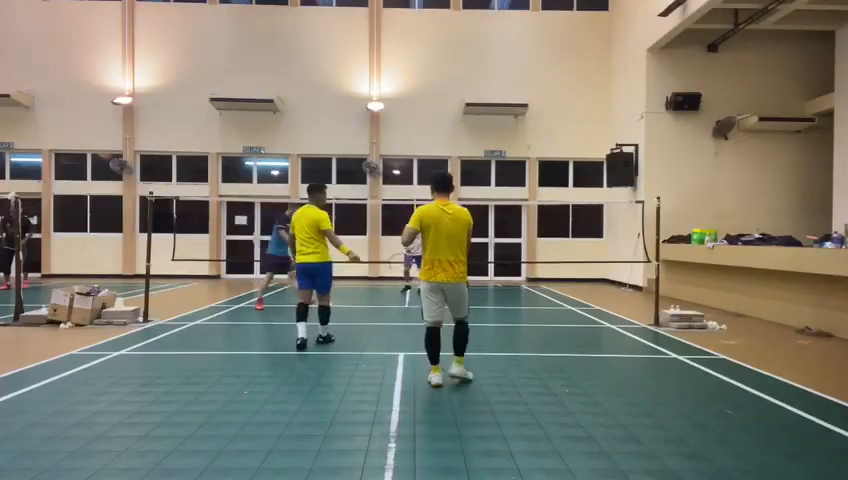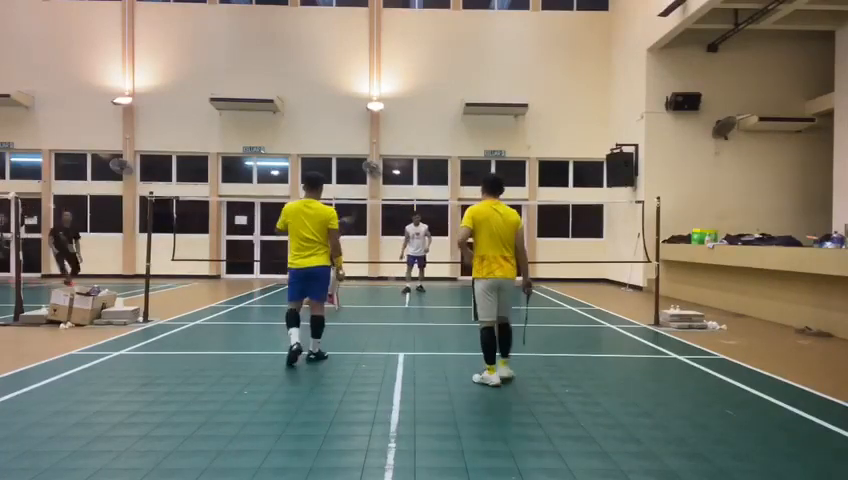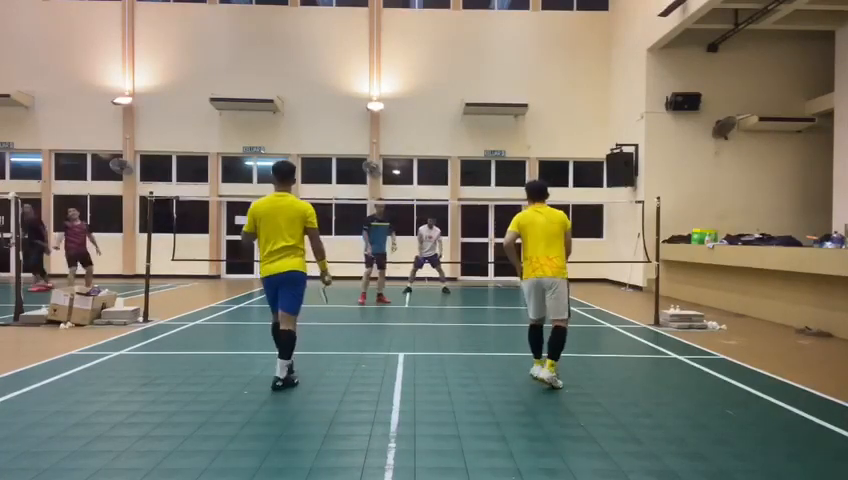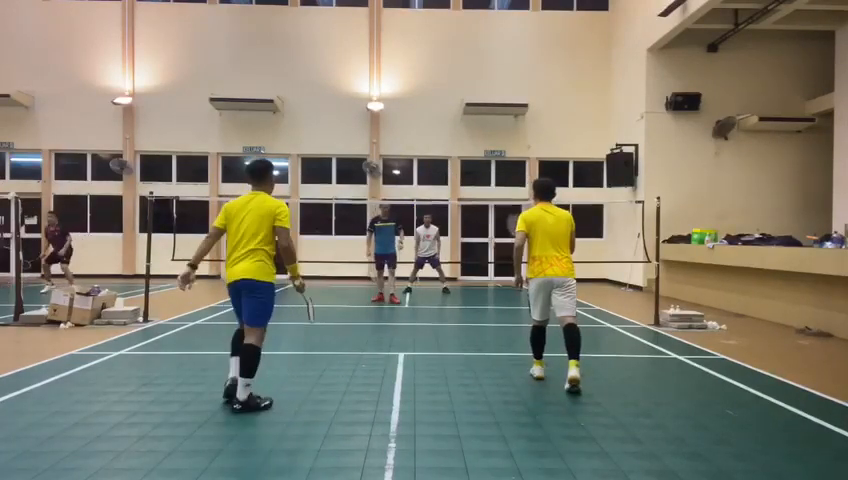
dt=1s
person 1, frame 1
left shoulder: (422, 212)
right shoulder: (465, 214)
left elbow: (406, 241)
left wrist: (411, 233)
left hip: (430, 278)
right hip: (457, 277)
left knee: (433, 324)
right knee: (461, 321)
left ankle: (435, 372)
right ankle: (459, 365)
person 1, frame 2
left shoulder: (474, 211)
right shoulder: (513, 214)
left elbow: (461, 240)
right elbow: (520, 250)
left wrist: (467, 255)
right wrist: (526, 277)
left hip: (484, 276)
right hip: (509, 275)
left knee: (487, 324)
right knee: (503, 320)
left ankle: (491, 372)
right ankle: (504, 366)
person 1, frame 3
left shoulder: (521, 217)
right shoulder: (560, 216)
left elbow: (507, 244)
right elbow: (568, 249)
left wrist: (518, 266)
left hip: (532, 276)
right hip: (556, 275)
left knee: (535, 321)
right knee: (560, 322)
left ankle: (538, 365)
right ankle: (549, 367)
person 1, frame 4
left shoulder: (527, 216)
right shoulder: (567, 216)
left elbow: (518, 245)
left wrist: (517, 273)
left hip: (538, 276)
right hip: (564, 275)
left knee: (539, 322)
right knee: (569, 320)
left ankle: (538, 366)
right ankle: (573, 367)
person 2, frame 1
left shoulder: (297, 215)
right shoulder: (320, 215)
left elbow: (292, 240)
right elbow: (331, 237)
right wrist: (348, 252)
left hip: (301, 262)
right hip: (320, 262)
left knee: (303, 300)
right knee: (324, 300)
left ankle: (301, 337)
right ankle: (323, 335)
person 2, frame 2
left shoulder: (289, 209)
right shoulder: (328, 212)
left elbow: (279, 229)
right elbow: (335, 243)
right wrist: (339, 266)
left hip: (297, 267)
right hip: (320, 266)
left knee: (293, 307)
right knee: (317, 308)
left ankle: (295, 344)
right ankle: (314, 351)
person 2, frame 3
left shoulder: (257, 206)
right shoulder: (304, 208)
left elbow: (246, 239)
right elbow: (315, 242)
right wrist: (324, 270)
left hip: (268, 272)
right hip: (293, 270)
left knee: (277, 320)
right knee: (288, 322)
left ankle: (285, 364)
right ankle: (282, 376)
person 2, frame 4
left shoulder: (231, 206)
right shoulder: (278, 207)
left elbow: (211, 238)
right elbow: (285, 244)
left wrist: (192, 267)
right wrist: (296, 276)
left hip: (233, 275)
right hip: (258, 276)
left knee: (245, 329)
right knee: (254, 334)
left ankle: (234, 379)
right ankle: (243, 397)
